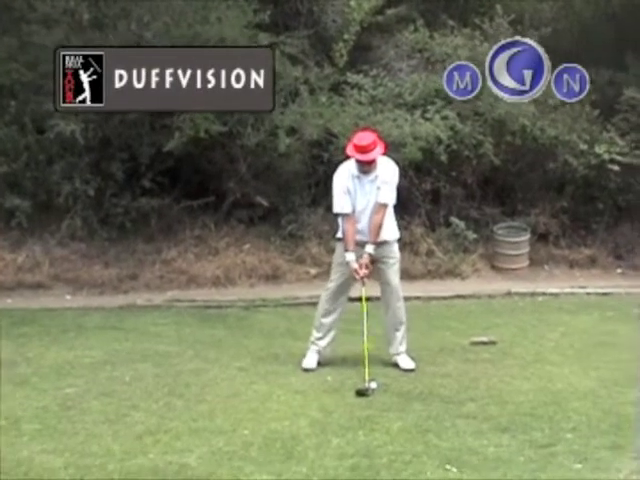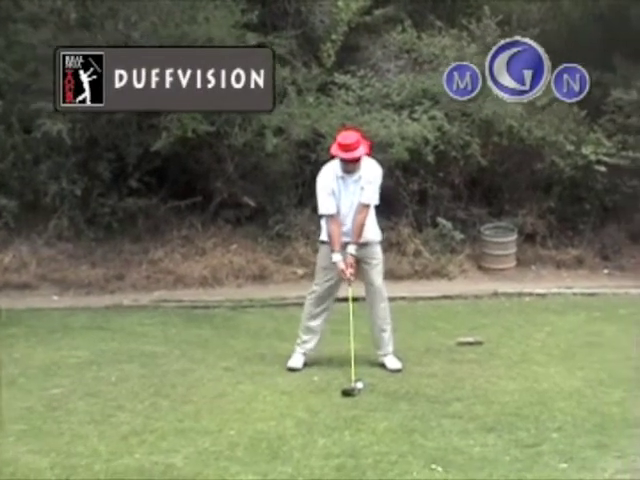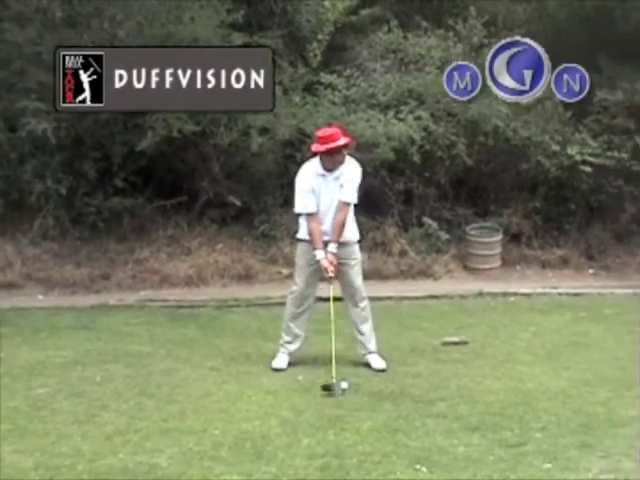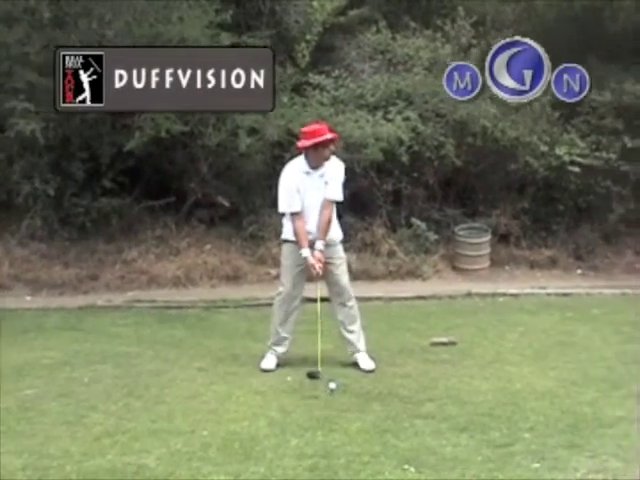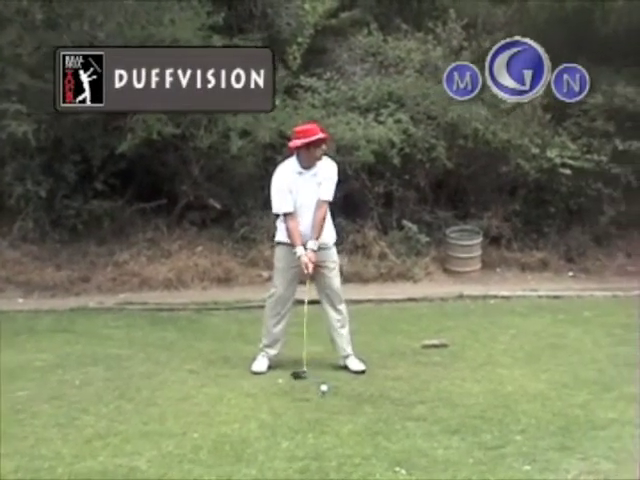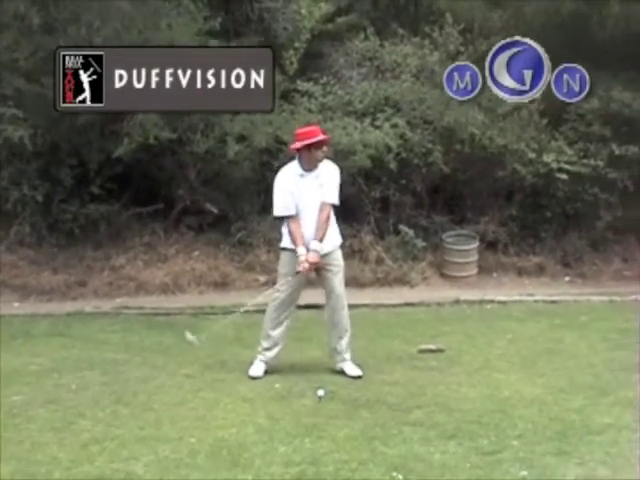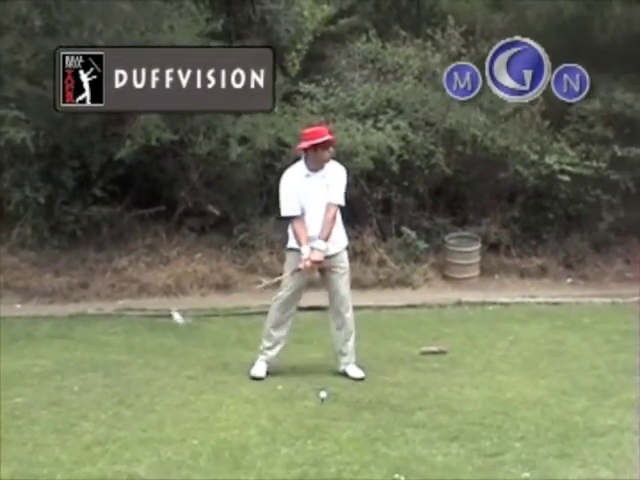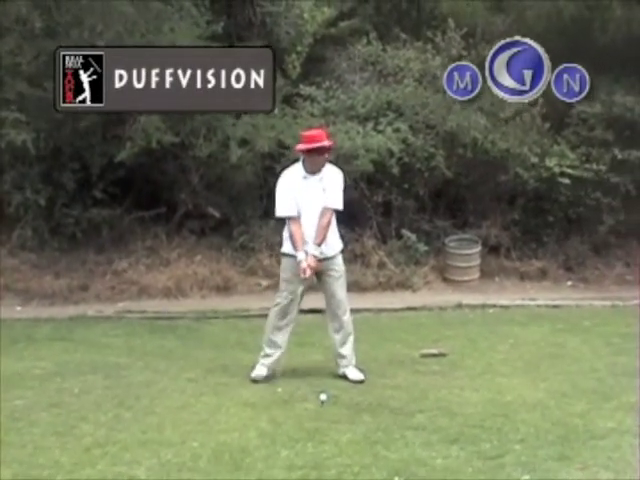
dt=0.3s
person 1, frame 1
left shoulder: (389, 169)
right shoulder: (342, 174)
left elbow: (380, 212)
right elbow: (347, 218)
left wrist: (370, 251)
right wrist: (351, 256)
left hip: (384, 240)
right hip: (351, 240)
left knee: (393, 294)
right knee: (333, 292)
left ankle: (399, 351)
right ankle: (315, 348)
person 1, frame 2
left shoulder: (372, 169)
right shoulder: (326, 176)
left elbow: (363, 212)
right elbow: (332, 220)
left wrist: (352, 251)
right wrist: (337, 257)
left hip: (367, 242)
right hip: (333, 241)
left knee: (378, 294)
right knee: (320, 294)
left ankle: (386, 351)
right ankle: (302, 349)
person 1, frame 3
left shoulder: (352, 168)
right shoulder: (306, 174)
left elbow: (342, 210)
right elbow: (312, 218)
left wrist: (333, 249)
right wrist: (320, 255)
left hip: (345, 241)
right hip: (311, 241)
left knee: (357, 293)
right knee: (300, 294)
left ankle: (370, 351)
right ankle: (286, 350)
person 1, frame 4
left shoulder: (336, 167)
right shoulder: (291, 173)
left elbow: (327, 208)
right elbow: (296, 217)
left wrist: (319, 247)
right wrist: (306, 253)
left hip: (329, 241)
right hip: (296, 242)
left knee: (344, 293)
right knee: (287, 295)
left ankle: (359, 350)
right ankle: (274, 351)
person 1, frame 5
left shoulder: (329, 167)
right shoulder: (283, 174)
left elbow: (321, 208)
right elbow: (289, 217)
left wrist: (312, 247)
right wrist: (300, 252)
left hip: (323, 243)
right hip: (289, 243)
left knee: (335, 296)
right knee: (279, 297)
left ankle: (347, 354)
right ankle: (266, 353)
person 1, frame 6
left shoulder: (331, 170)
right shoulder: (285, 177)
left elbow: (326, 211)
right elbow: (291, 220)
left wrist: (316, 248)
right wrist: (302, 252)
left hip: (328, 248)
right hip: (294, 249)
left knee: (338, 301)
right knee: (281, 302)
left ankle: (343, 358)
right ankle: (263, 357)
person 1, frame 7
left shoulder: (337, 171)
right shoulder: (291, 177)
left elbow: (332, 211)
right elbow: (296, 219)
left wrist: (320, 248)
right wrist: (306, 250)
left hip: (334, 248)
right hip: (300, 248)
left knee: (342, 304)
right knee: (284, 301)
left ankle: (347, 361)
right ankle: (265, 357)
person 1, frame 8
left shoulder: (334, 175)
right shoulder: (288, 179)
left elbow: (326, 215)
right elbow: (292, 221)
left wrist: (314, 252)
right wrist: (301, 256)
left hip: (328, 252)
right hip: (295, 253)
left knee: (339, 307)
right knee: (283, 307)
left ankle: (347, 363)
right ankle: (266, 362)
